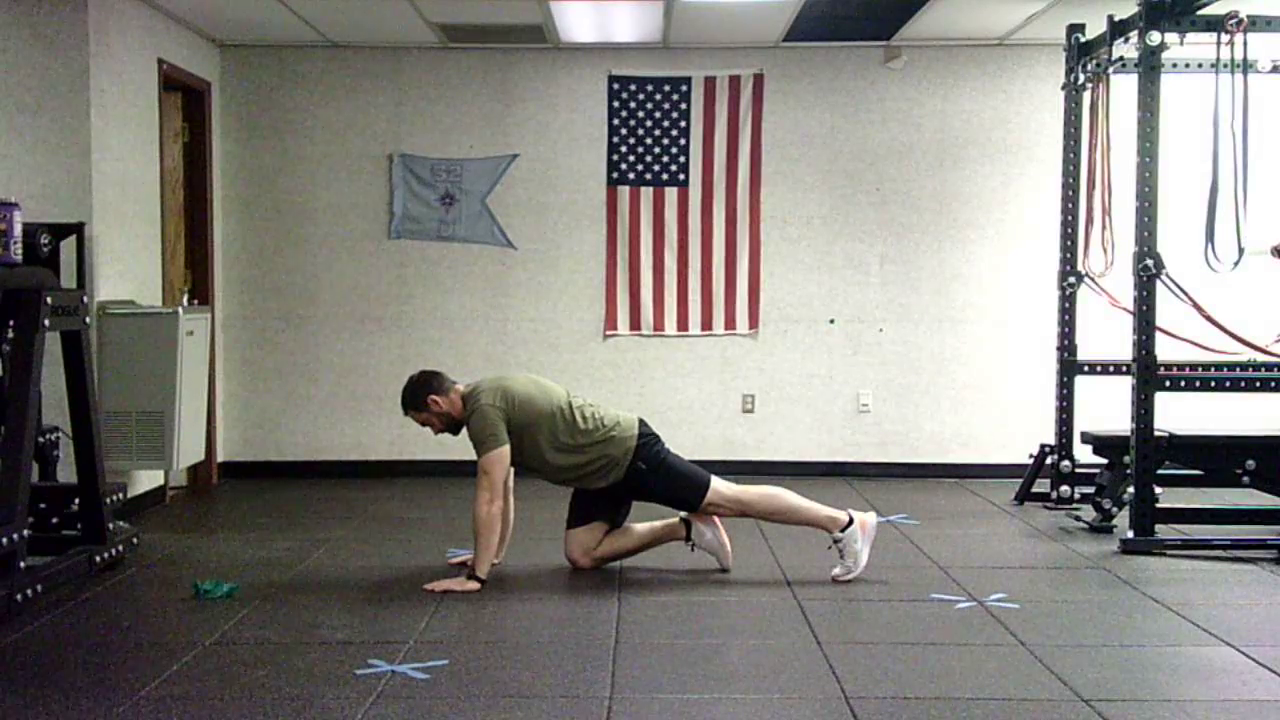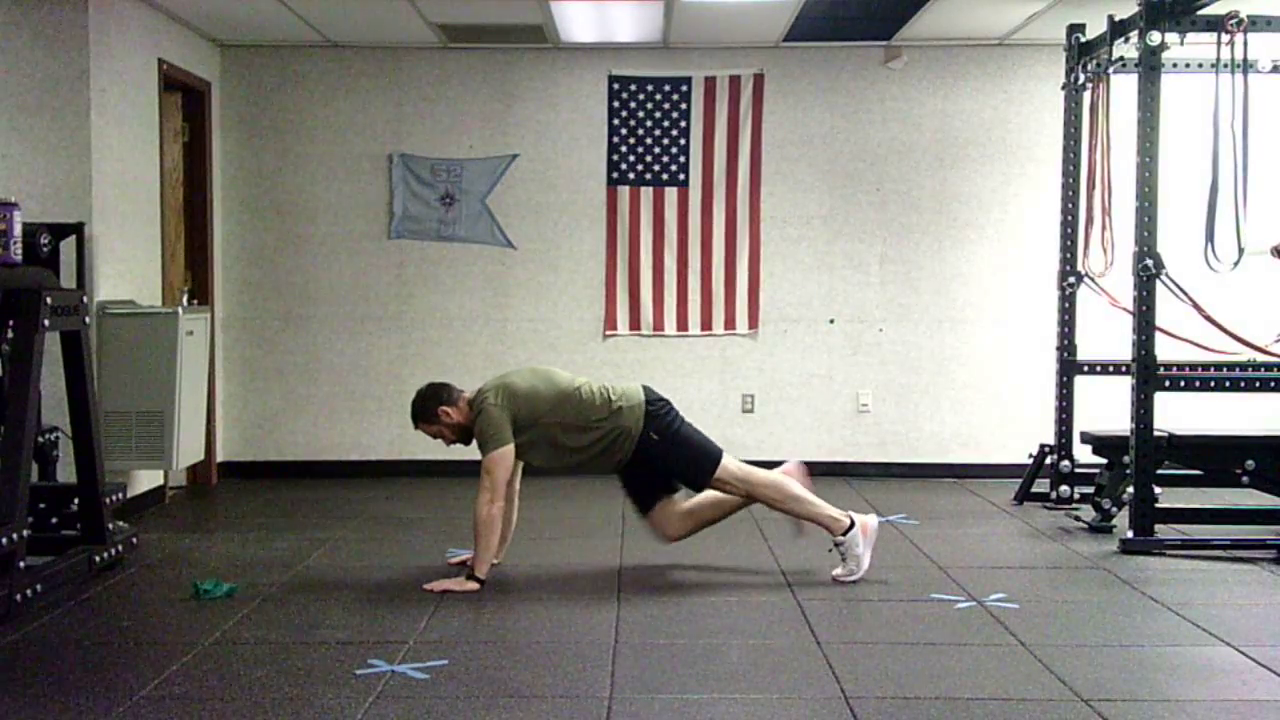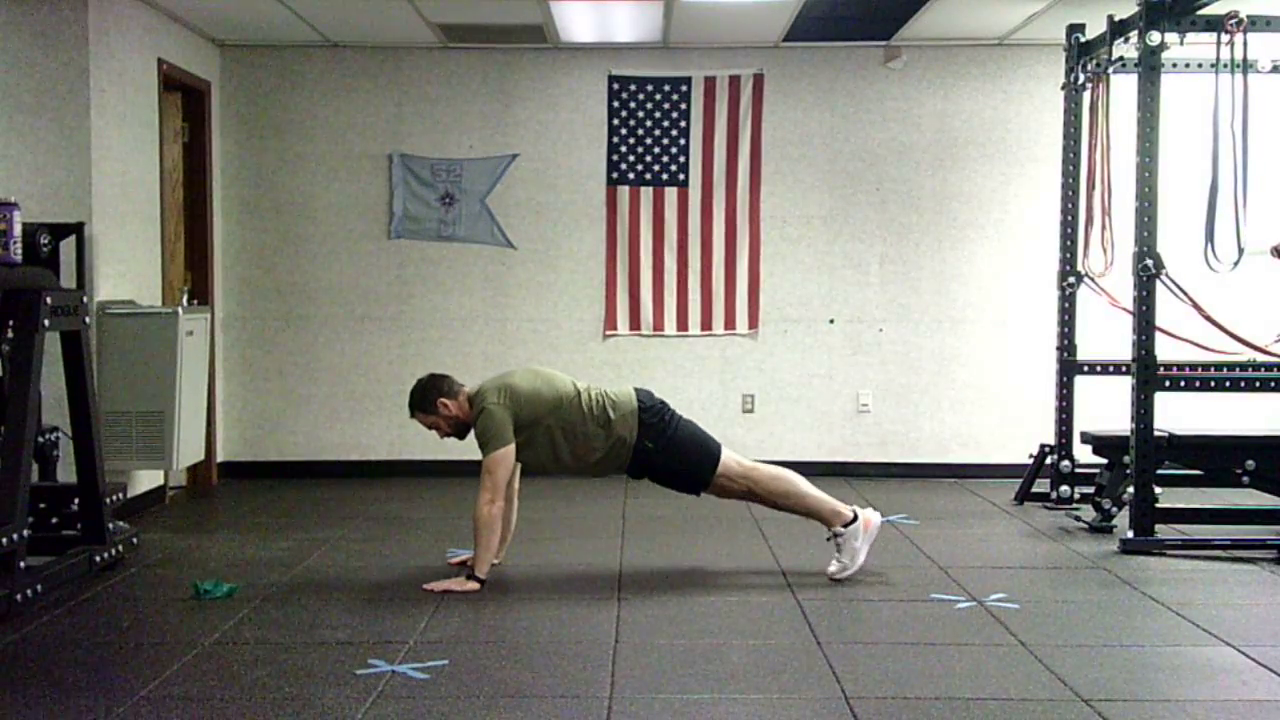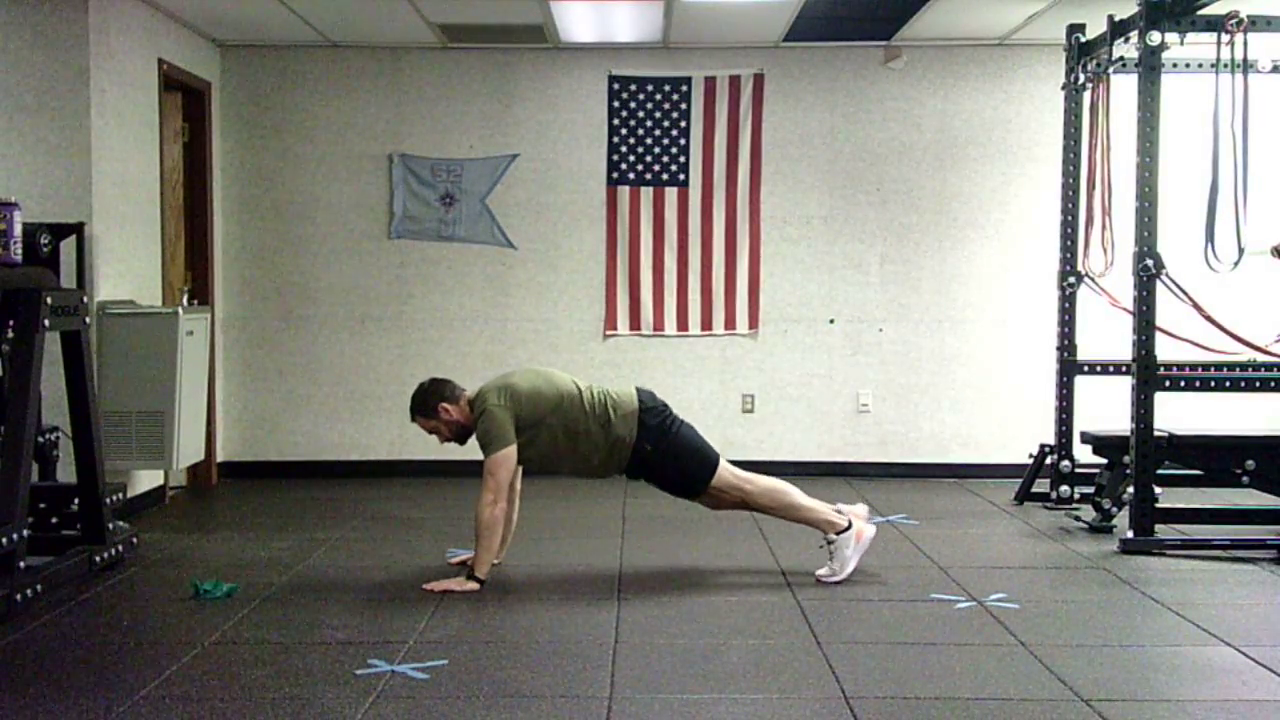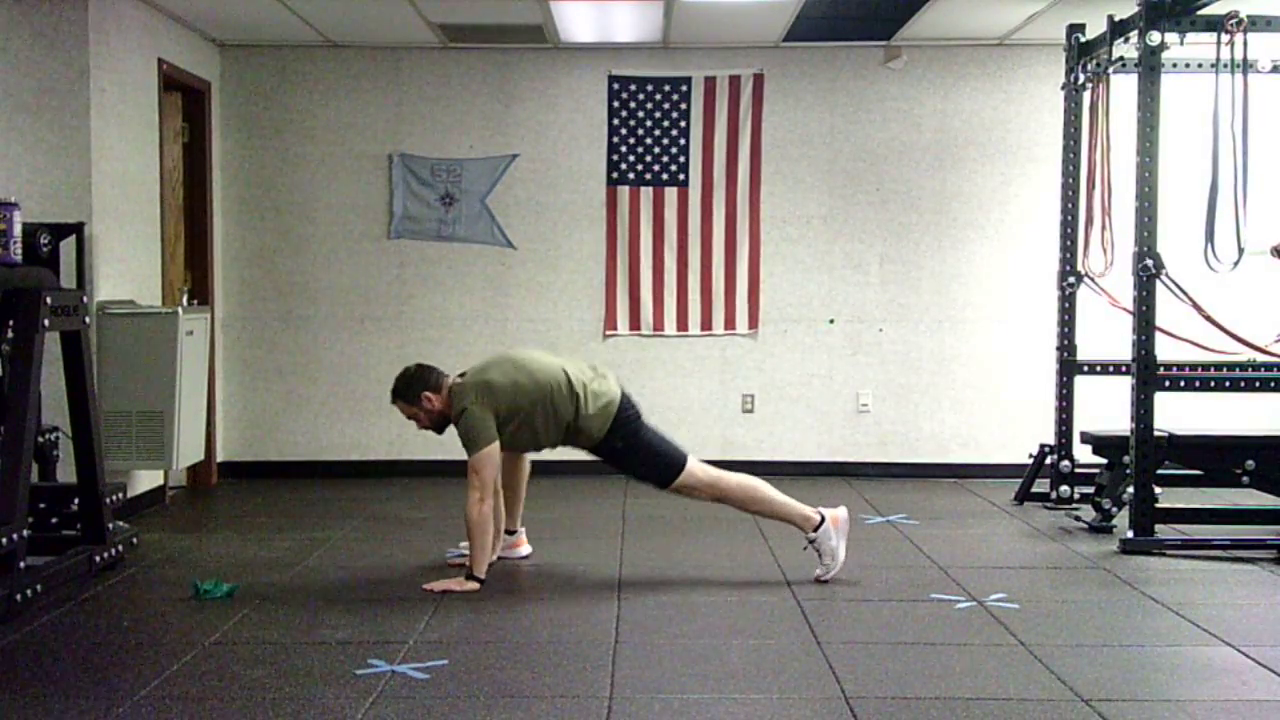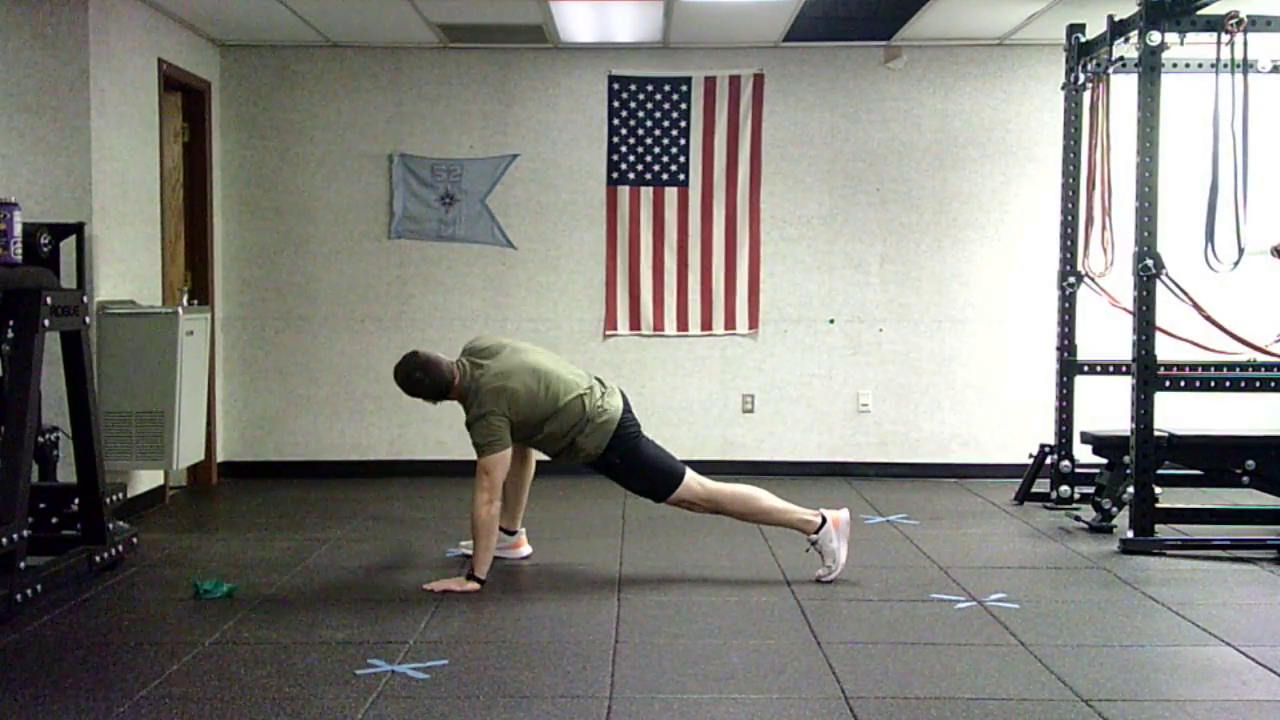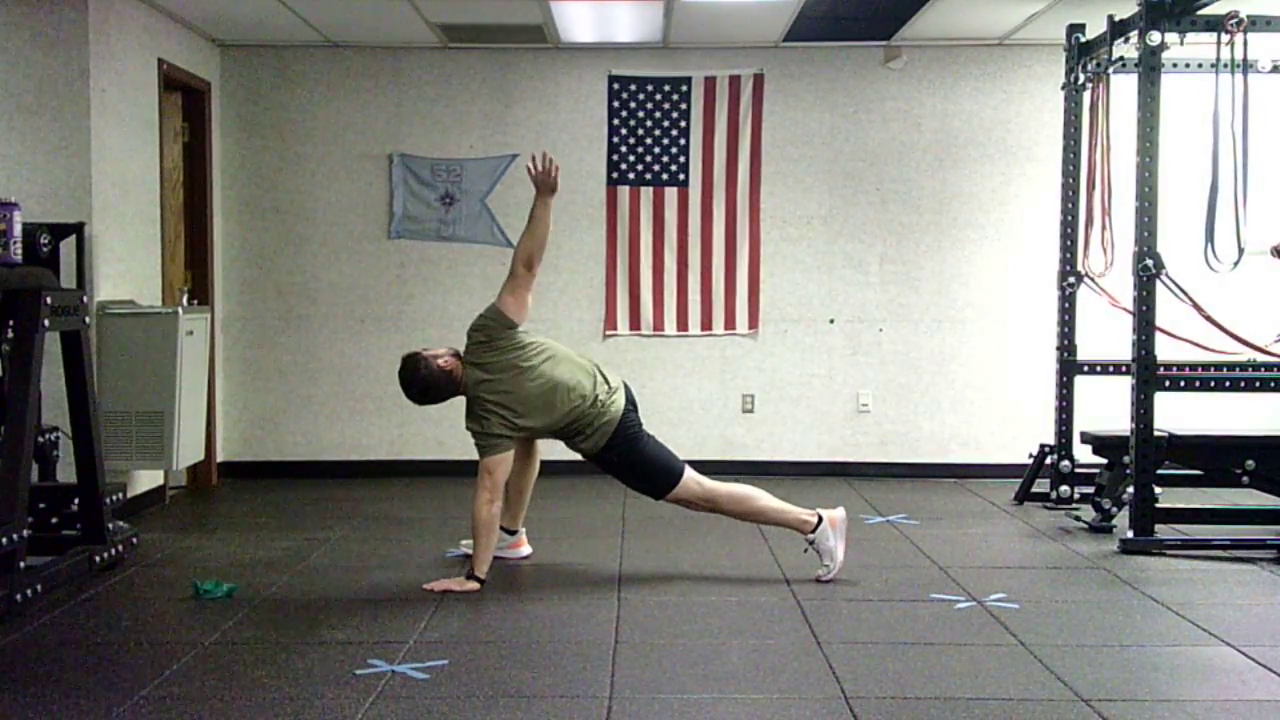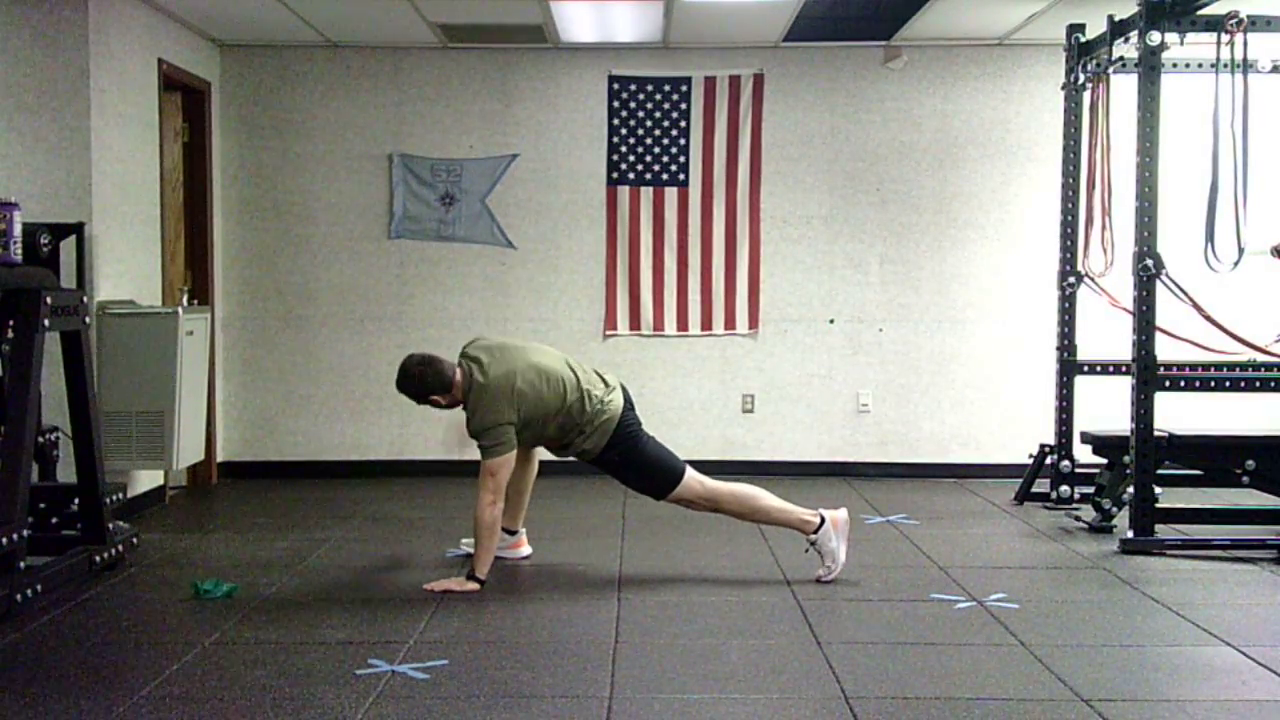
dt=0.5s
person 1, frame 1
left shoulder: (482, 410)
right shoulder: (492, 399)
left elbow: (490, 498)
right elbow: (504, 489)
left wrist: (476, 575)
right wrist: (493, 552)
left hip: (628, 454)
right hip: (608, 464)
left knee: (729, 499)
right knee: (581, 554)
left ankle: (847, 525)
right ankle: (687, 527)
person 1, frame 2
left shoulder: (489, 412)
right shoulder: (499, 405)
left elbow: (491, 500)
right elbow: (509, 491)
left wrist: (476, 576)
right wrist: (493, 553)
left hip: (639, 423)
right hip: (628, 432)
left knee: (735, 477)
right knee: (670, 526)
left ankle: (848, 527)
right ankle: (781, 481)
person 1, frame 3
left shoulder: (489, 411)
right shoulder: (498, 400)
left elbow: (492, 498)
right elbow: (508, 491)
left wrist: (475, 575)
right wrist: (493, 553)
left hip: (640, 430)
right hip: (633, 430)
left knee: (740, 475)
right knee: (732, 485)
left ankle: (849, 521)
right ankle: (845, 517)
person 1, frame 4
left shoulder: (491, 412)
right shoulder: (499, 402)
left elbow: (494, 500)
right elbow: (510, 491)
left wrist: (475, 576)
right wrist: (493, 554)
left hip: (637, 429)
right hip: (632, 428)
left knee: (735, 487)
right knee: (722, 495)
left ankle: (842, 529)
right ankle: (841, 515)
person 1, frame 5
left shoulder: (468, 407)
right shoulder: (471, 385)
left elbow: (480, 495)
right elbow: (490, 486)
left wrist: (475, 574)
right wrist: (493, 543)
left hip: (605, 421)
right hip: (596, 397)
left knee: (702, 481)
right knee: (507, 442)
left ankle: (819, 521)
right ankle: (510, 536)
person 1, frame 6
left shoulder: (486, 409)
right shoulder: (476, 352)
left elbow: (488, 494)
left wrist: (475, 576)
left hip: (605, 437)
right hip: (603, 402)
left knee: (702, 495)
left ankle: (819, 524)
right ankle: (511, 536)
person 1, frame 7
left shoulder: (487, 415)
right shoulder: (487, 338)
left elbow: (489, 494)
right elbow: (526, 267)
left wrist: (475, 575)
right wrist: (544, 197)
left hip: (607, 433)
right hip: (607, 391)
left knee: (701, 494)
left ankle: (816, 523)
right ankle: (511, 537)
person 1, frame 8
left shoulder: (488, 411)
right shoulder: (476, 353)
left elbow: (492, 494)
left wrist: (475, 574)
left hip: (606, 435)
right hip: (603, 394)
left knee: (702, 492)
left ankle: (817, 524)
right ankle: (512, 535)
